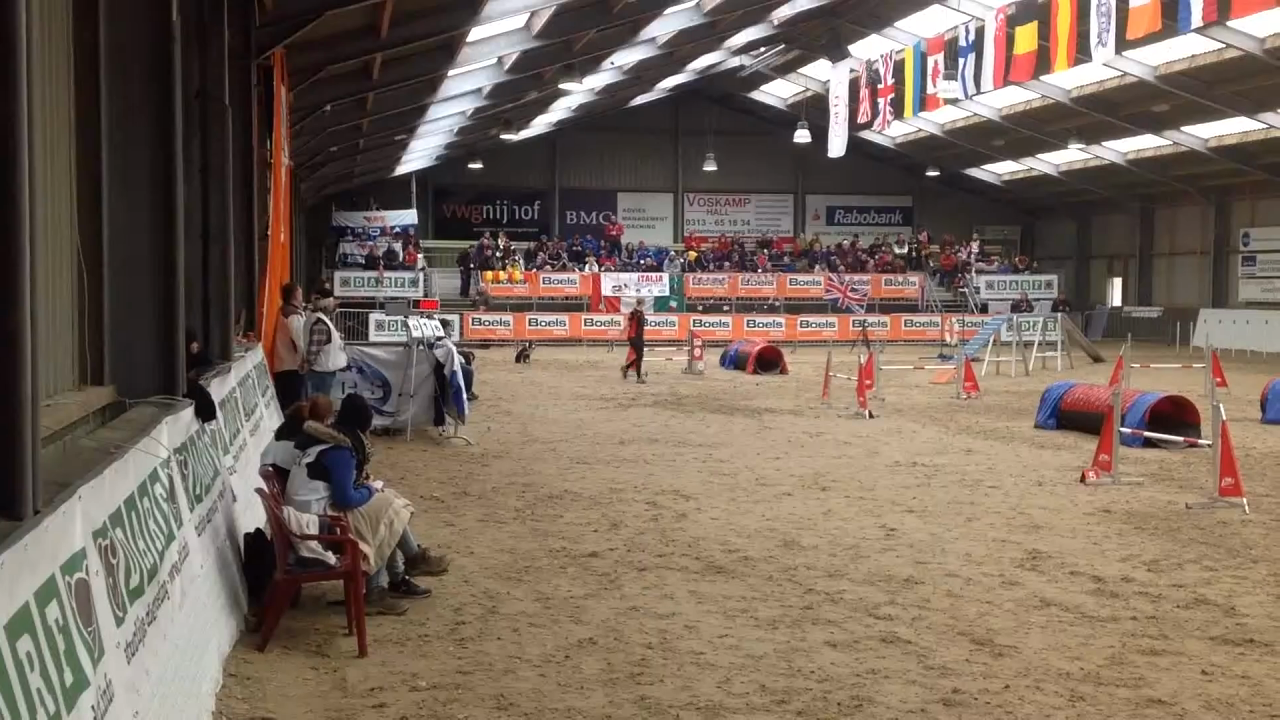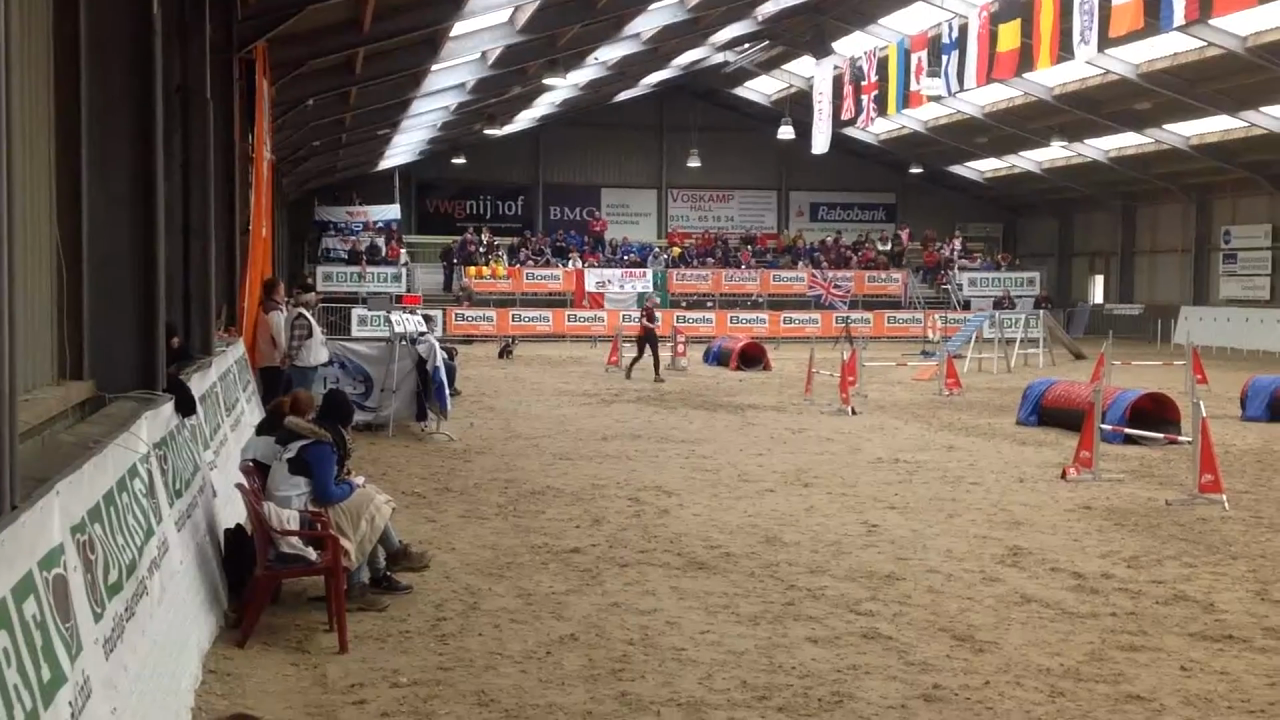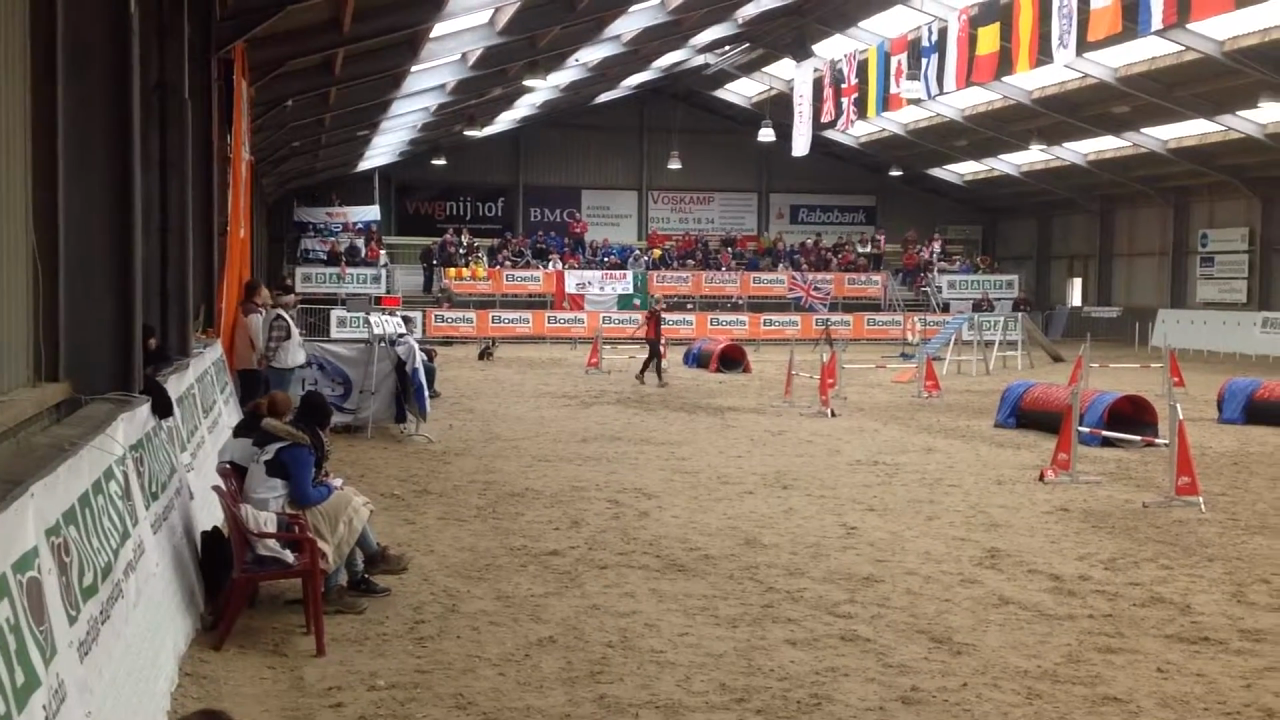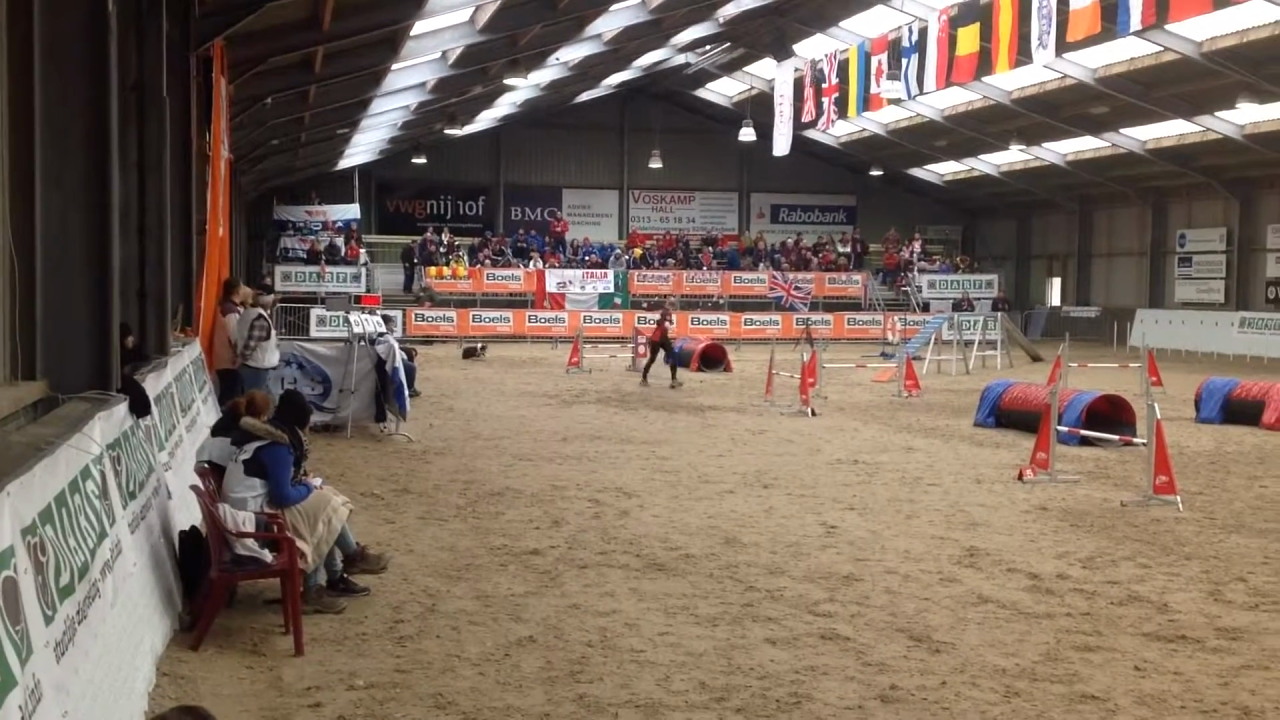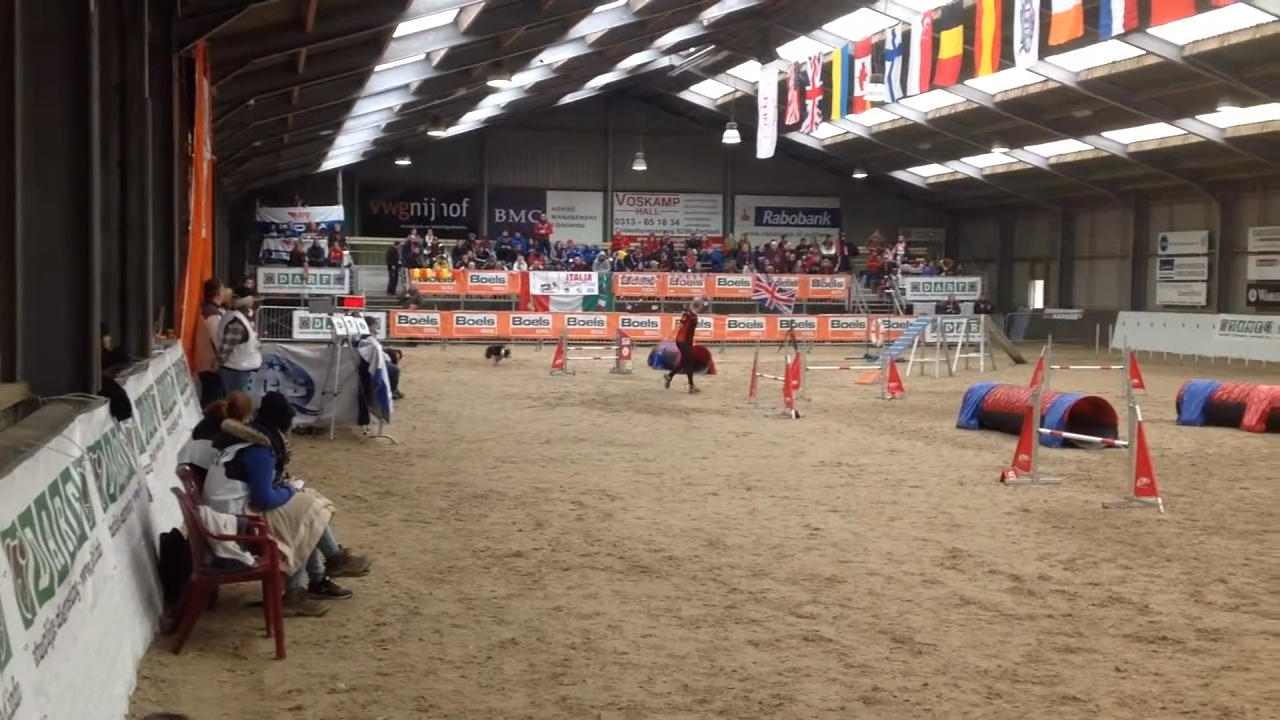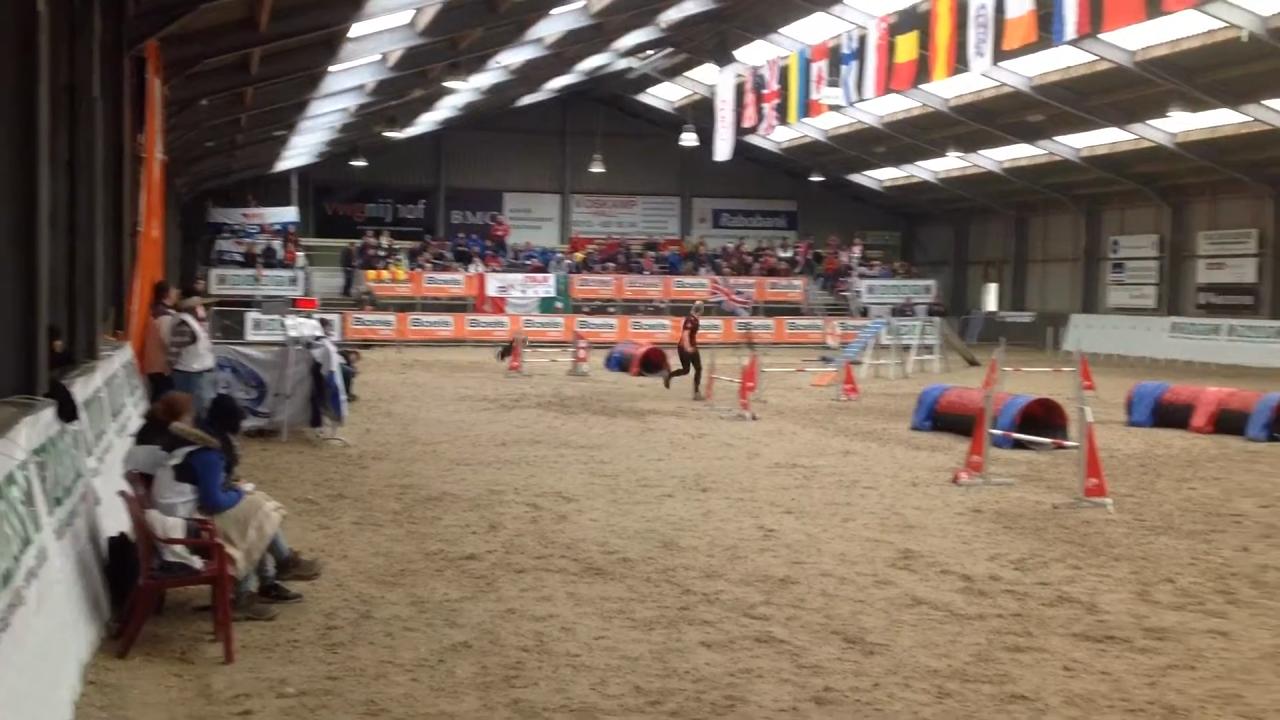
dt=0.4s
person 1, frame 1
left shoulder: (329, 438)
right shoulder: (340, 451)
right elbow: (345, 500)
left wrist: (365, 487)
right wrist: (370, 490)
left hip: (316, 506)
right hip: (318, 517)
left knee: (384, 506)
right knee: (389, 512)
left ankle: (396, 581)
right ankle: (414, 559)
person 1, frame 2
left shoulder: (311, 433)
right shoulder: (321, 446)
right elbow: (327, 495)
left wrist: (346, 482)
right wrist: (352, 485)
left hip: (295, 502)
right hip: (299, 512)
left knee: (366, 512)
right knee: (371, 508)
left ankle: (378, 577)
right ankle: (395, 555)
person 1, frame 3
left shoulder: (288, 434)
right shoulder: (299, 448)
right elbow: (304, 497)
left wrist: (323, 484)
right wrist: (330, 487)
left hip: (272, 505)
right hip: (277, 514)
left knee: (345, 517)
right knee: (348, 509)
left ankle: (356, 579)
right ankle: (374, 557)
person 1, frame 4
left shoulder: (268, 433)
right shoulder: (278, 447)
right elbow: (283, 497)
left wrist: (302, 482)
right wrist: (309, 487)
left hip: (252, 504)
right hip: (256, 513)
left knee: (323, 508)
right knee: (328, 509)
left ankle: (334, 579)
right ankle: (353, 557)
person 1, frame 5
left shoulder: (249, 436)
right shoulder: (259, 450)
right elbow: (265, 500)
left wrist: (284, 485)
right wrist: (290, 490)
left hip: (234, 506)
right hip: (238, 516)
left knee: (305, 510)
right knee: (310, 511)
left ankle: (317, 582)
right ankle: (335, 560)
person 1, frame 6
left shoulder: (197, 438)
right shoulder: (209, 452)
right elbow: (213, 503)
left wrist: (234, 489)
right wrist: (240, 493)
left hip: (184, 510)
right hip: (190, 518)
left knee: (255, 508)
right knee: (261, 514)
left ankle: (261, 587)
right ankle: (285, 563)
